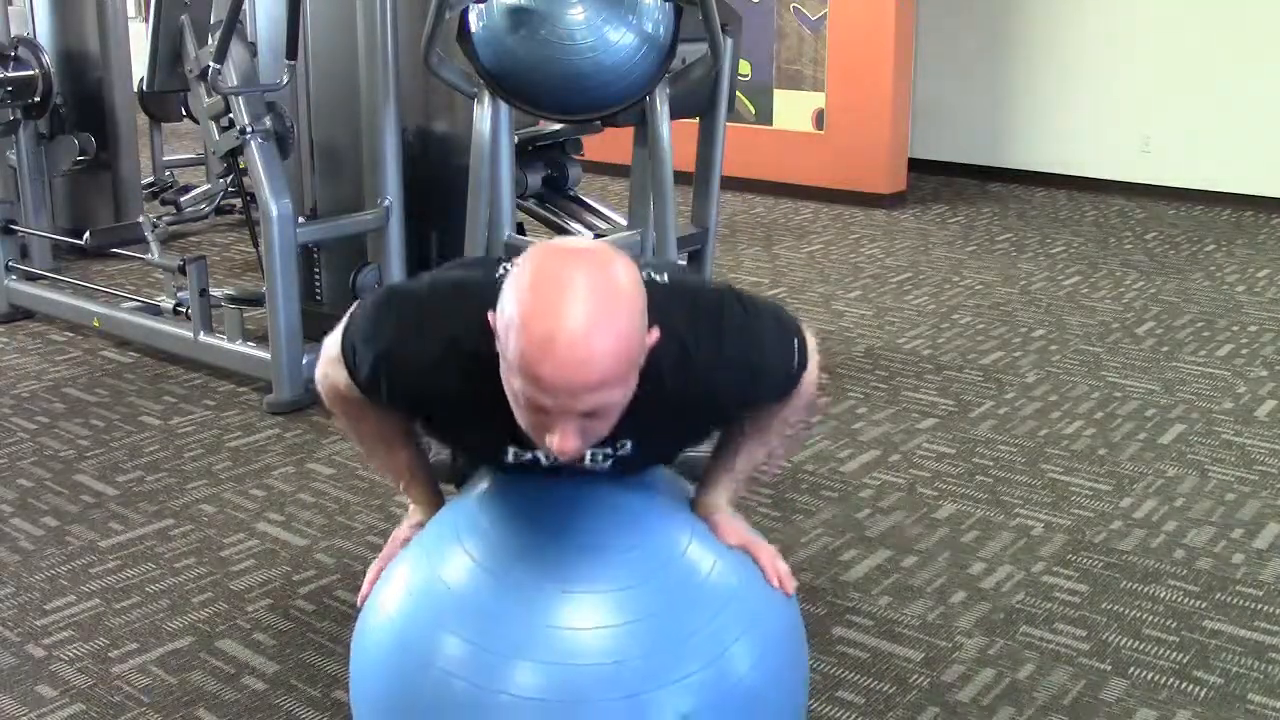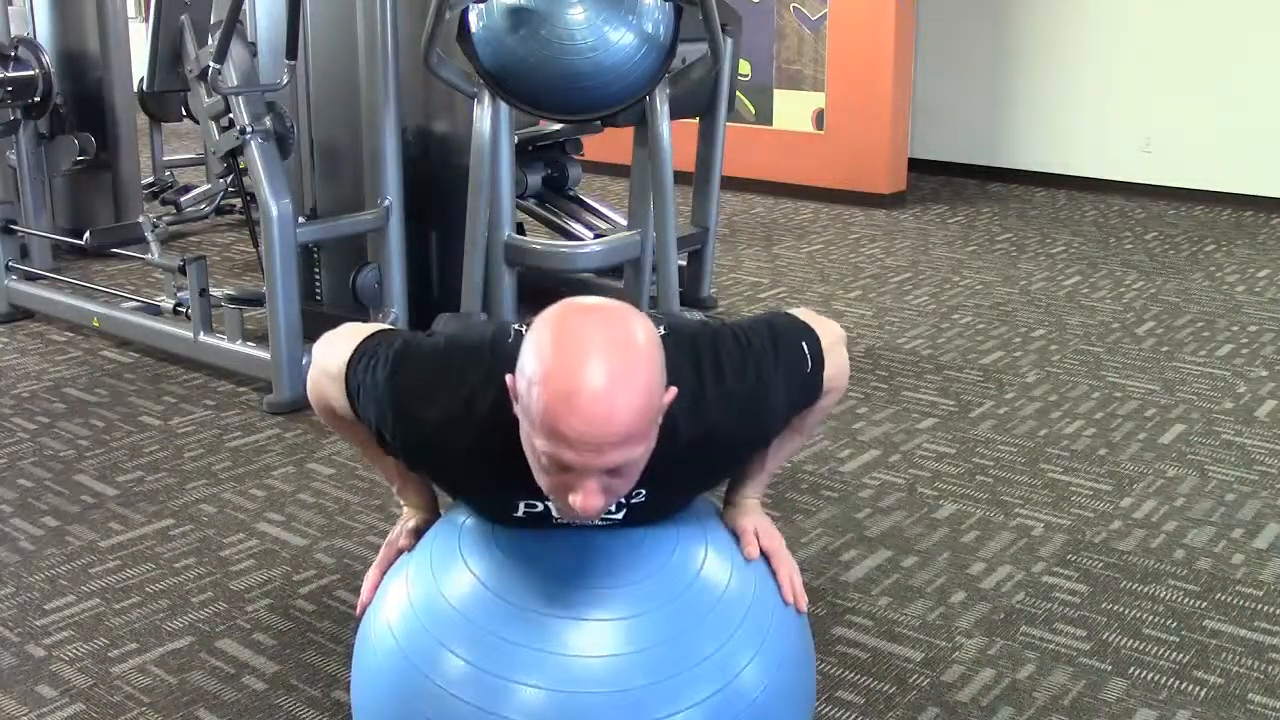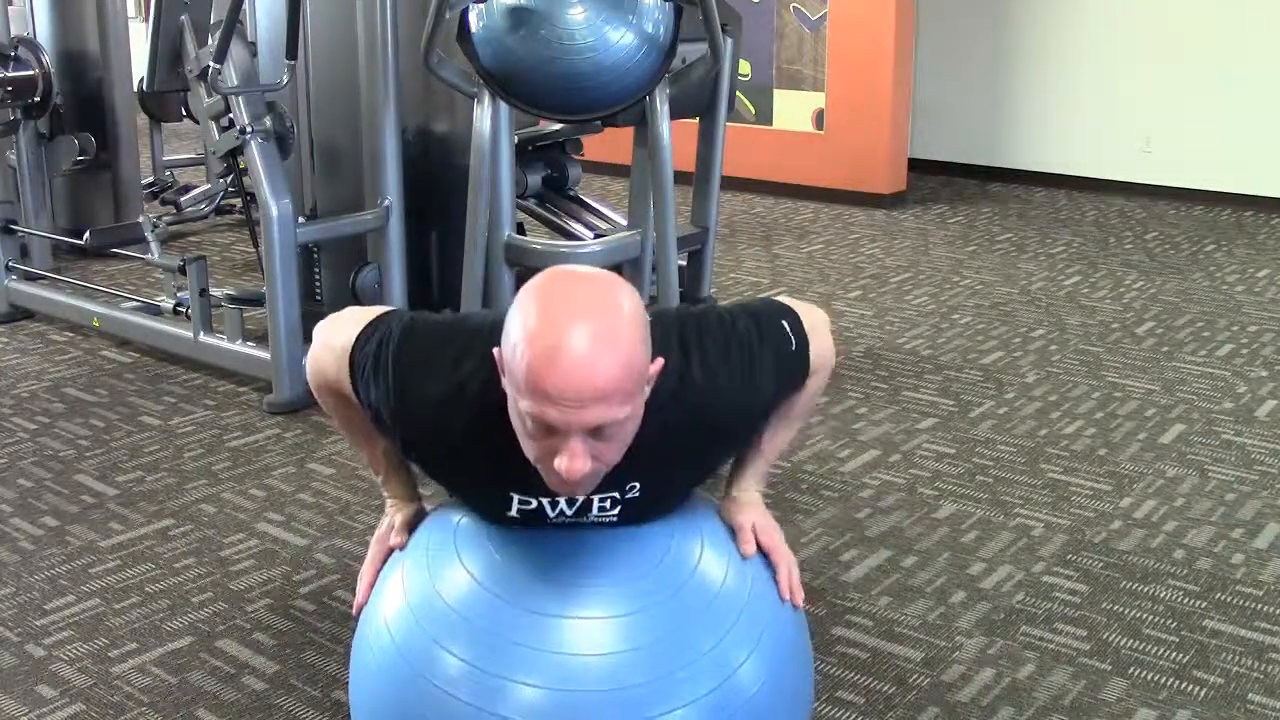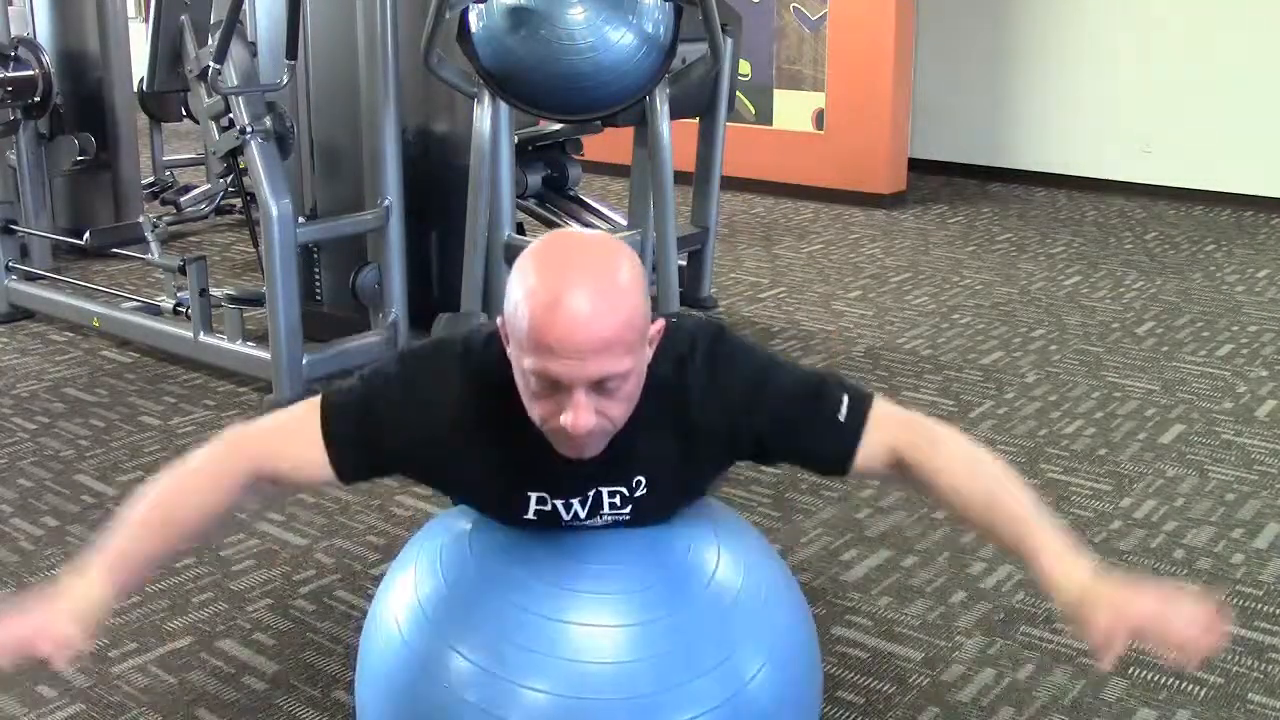
dt=0.5s
person 1, frame 1
left shoulder: (716, 340)
right shoulder: (420, 334)
left elbow: (797, 376)
right elbow: (338, 375)
left wrist: (715, 500)
right wrist: (424, 506)
person 1, frame 2
left shoulder: (725, 391)
right shoulder: (438, 396)
left elbow: (830, 352)
right elbow: (329, 364)
left wrist: (745, 498)
right wrist: (417, 502)
person 1, frame 3
left shoulder: (714, 376)
right shoulder: (432, 380)
left elbow: (813, 333)
right elbow: (326, 348)
left wrist: (745, 491)
right wrist: (399, 496)
person 1, frame 4
left shoulder: (707, 376)
right shoulder: (447, 389)
left elbow: (914, 442)
right elbow: (245, 453)
left wrist: (1076, 576)
left hip: (655, 546)
